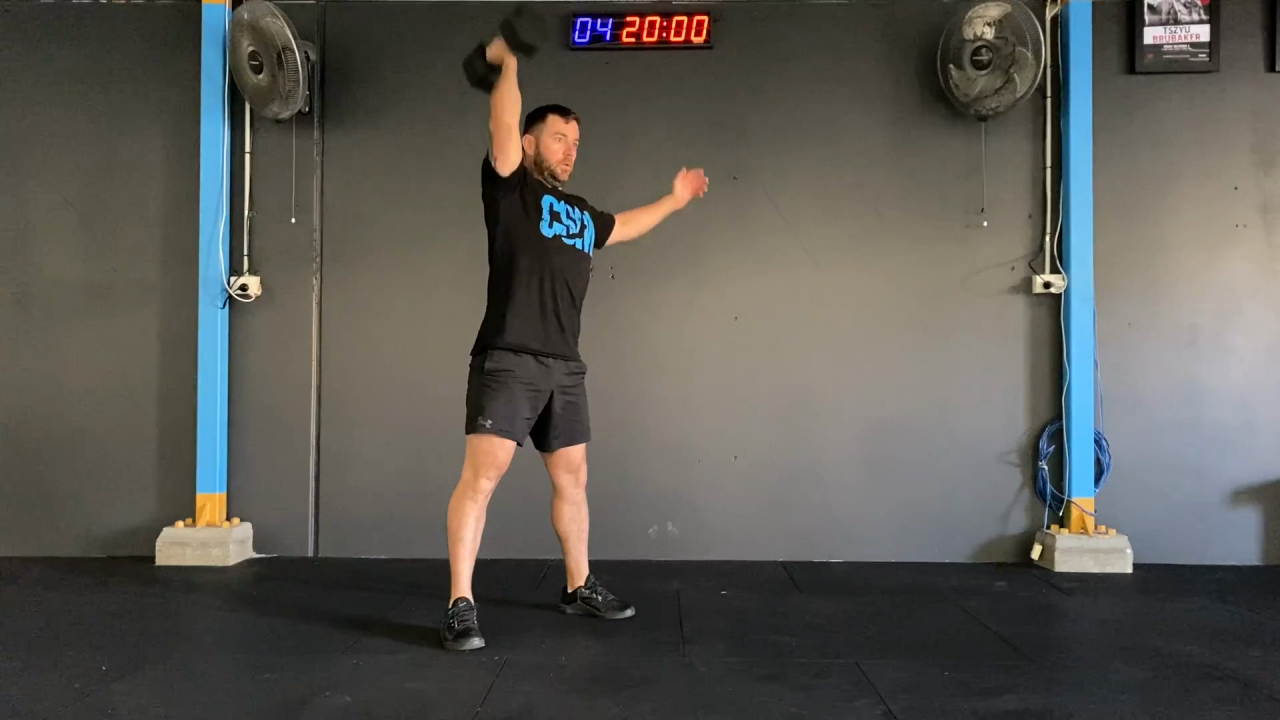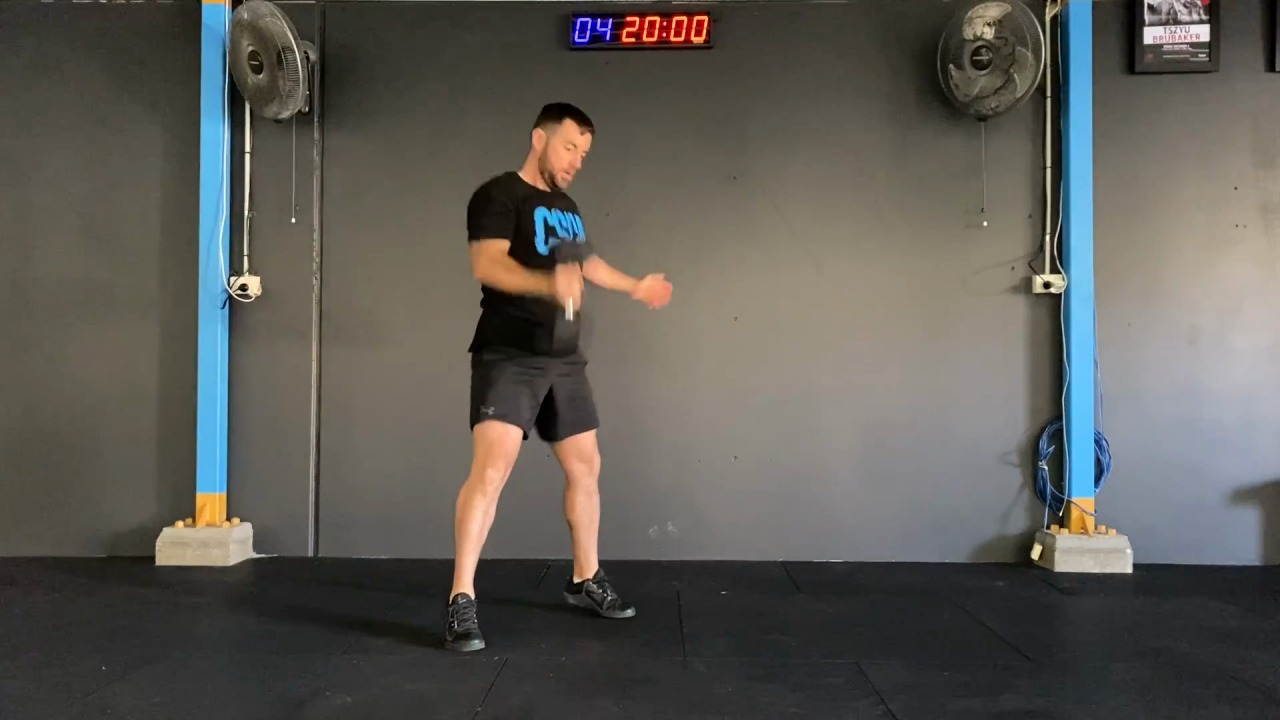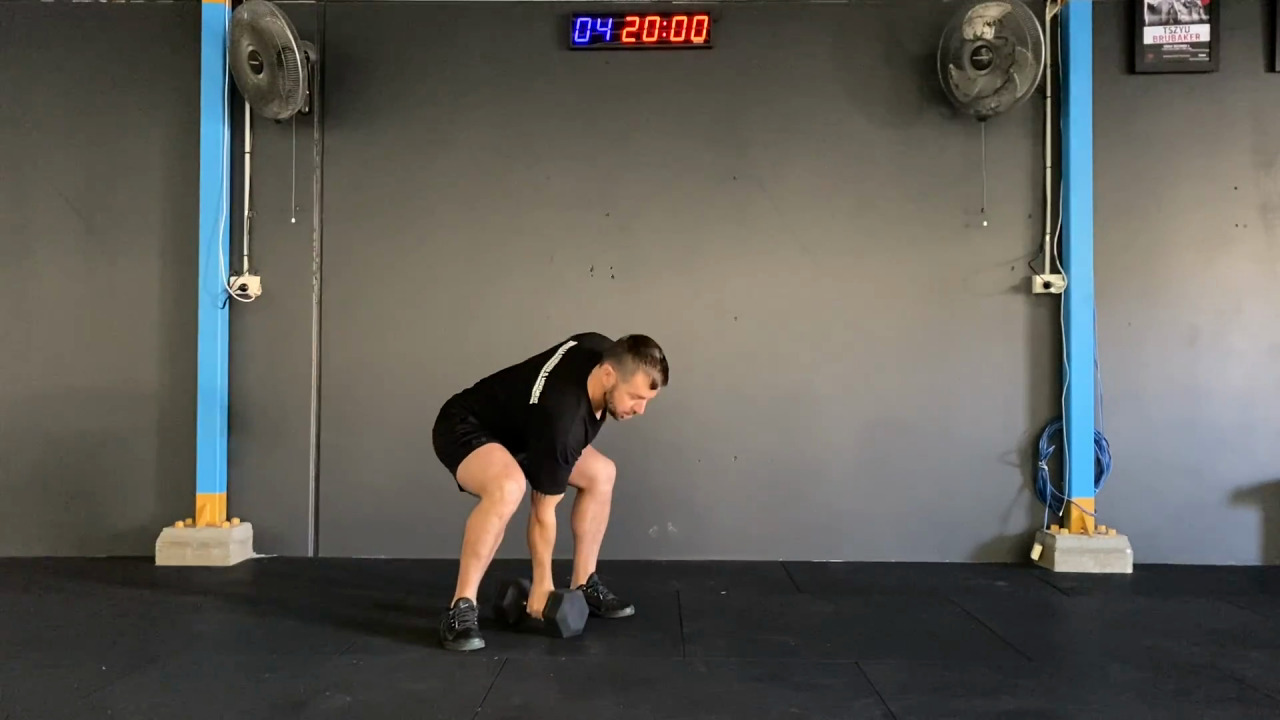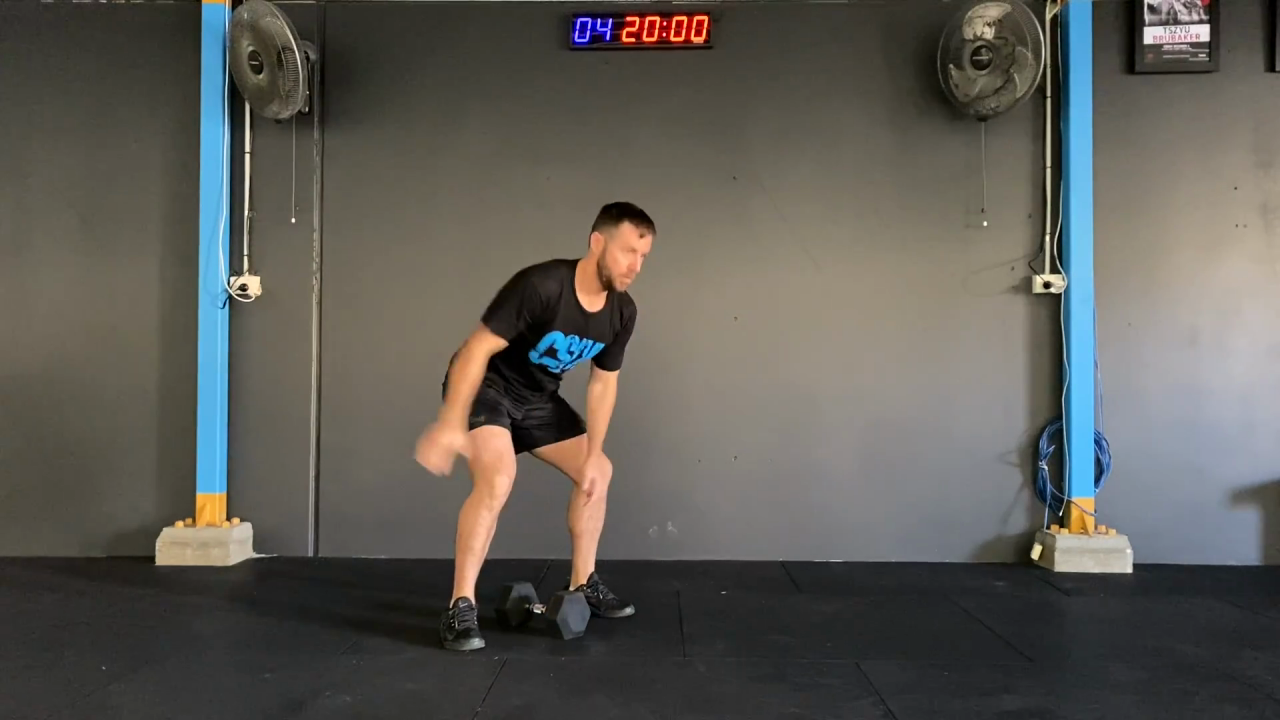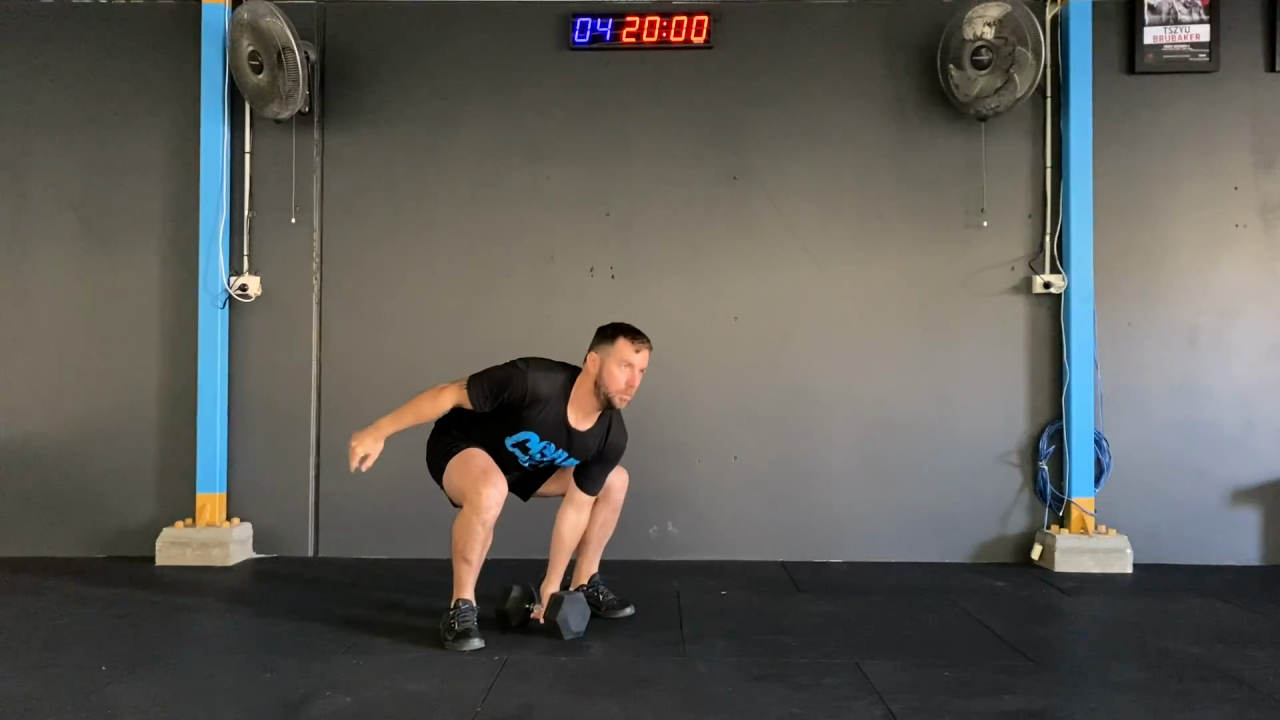
dt=0.7s
person 1, frame 1
left shoulder: (579, 211)
right shoulder: (509, 187)
left elbow: (621, 227)
right elbow: (502, 135)
left wrist: (673, 199)
right wrist: (507, 64)
left hip: (563, 366)
right hip: (508, 360)
left knee: (572, 479)
right knee: (481, 477)
left ankle: (579, 586)
right ankle: (460, 605)
person 1, frame 2
left shoulder: (566, 206)
right shoulder: (498, 195)
right elbow: (488, 265)
left wrist: (635, 286)
right wrist: (548, 283)
left hip: (563, 359)
right hip: (508, 357)
left knee: (585, 468)
right knee: (492, 469)
left ankle: (586, 580)
right ankle: (461, 601)
person 1, frame 3
left shoulder: (601, 349)
right shoulder: (562, 420)
right elbow: (544, 512)
right wrist: (542, 586)
left hip: (513, 426)
right hip: (465, 428)
left knee: (601, 474)
right knee: (508, 487)
left ankle: (583, 585)
right ankle: (461, 609)
person 1, frame 4
left shoulder: (622, 312)
right shoulder: (541, 286)
left elbow: (603, 382)
right elbow: (477, 349)
left wrist: (595, 453)
right wrist: (450, 422)
left hip: (537, 393)
right hip: (485, 387)
left knee: (596, 473)
right knee: (497, 482)
left ankle: (582, 585)
right ankle: (460, 606)
person 1, frame 5
left shoulder: (611, 437)
right shoulder: (533, 382)
left elbow: (577, 506)
right elbow: (449, 394)
left wrist: (552, 584)
right wrist: (379, 431)
left hip: (524, 463)
right hip: (461, 445)
left knee: (614, 483)
right knee: (489, 492)
left ankle: (584, 586)
right ankle: (461, 608)
